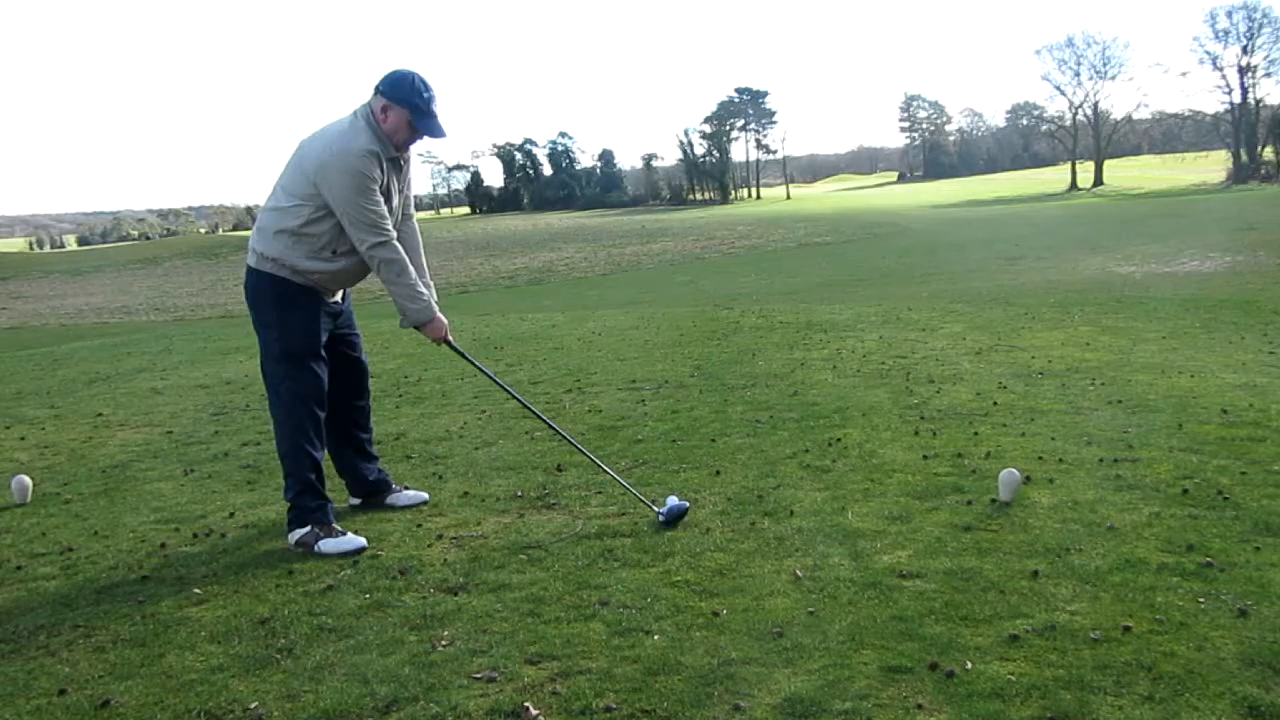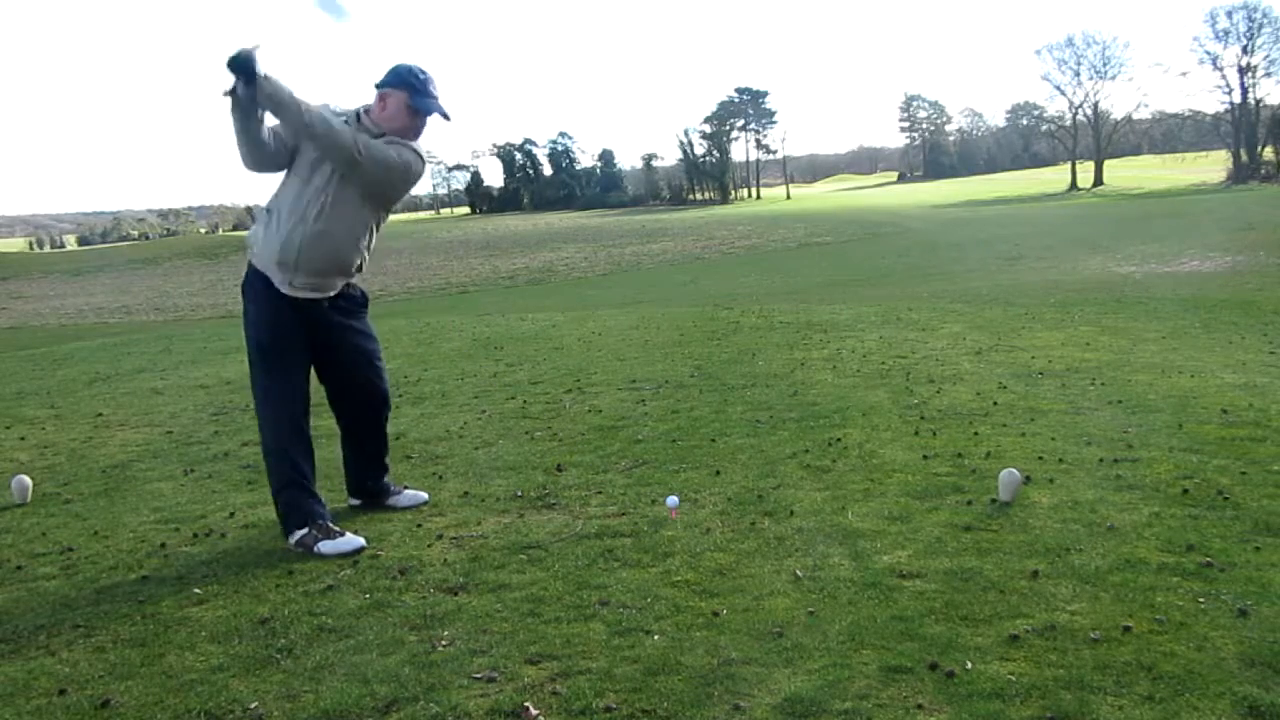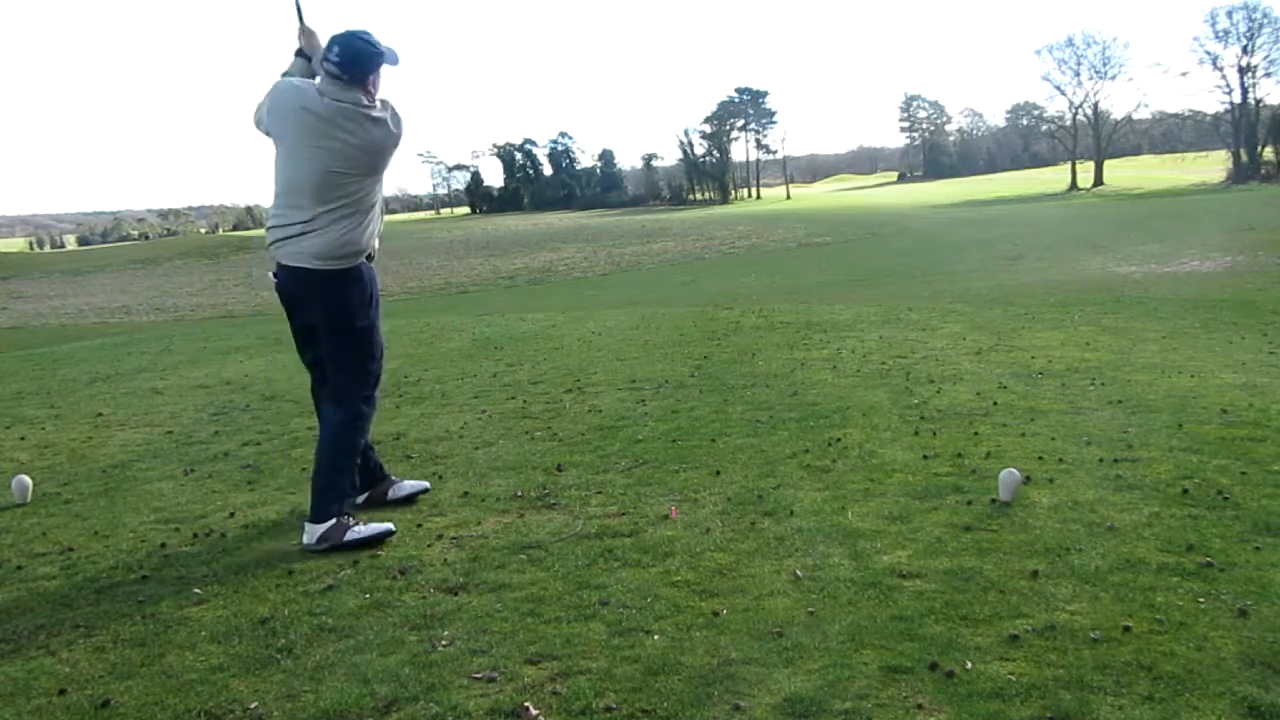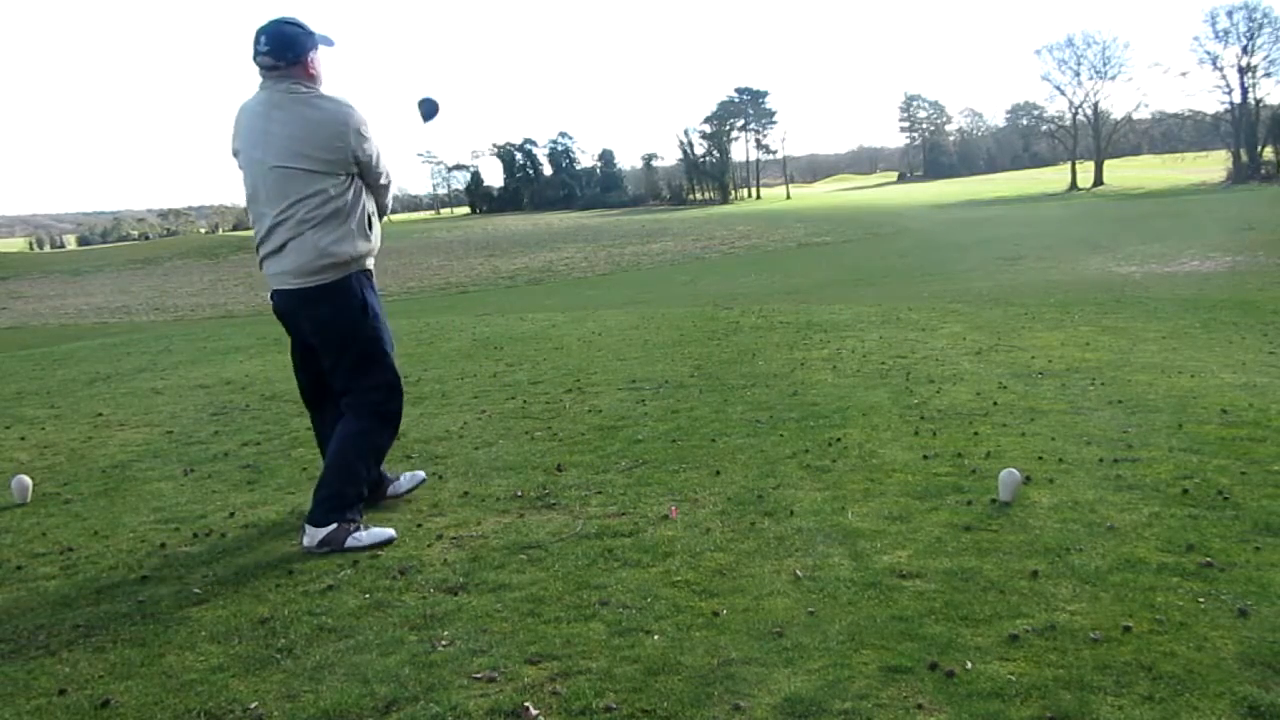
dt=0.7s
person 1, frame 1
left shoulder: (392, 150)
right shoulder: (349, 154)
left elbow: (404, 228)
right elbow: (379, 246)
left wrist: (426, 299)
right wrist: (423, 313)
left hip: (327, 284)
right hip: (284, 283)
left knee: (350, 385)
right knee: (302, 398)
left ankle: (368, 483)
right ankle: (308, 520)
person 1, frame 2
left shoulder: (404, 160)
right shoulder: (324, 119)
left elbow: (330, 140)
right elbow: (259, 153)
left wrist: (266, 87)
right wrist: (246, 97)
left hip: (335, 293)
right hip: (272, 284)
left knee: (368, 394)
right knee: (283, 407)
left ankle: (370, 486)
right ankle: (302, 520)
person 1, frame 3
left shoulder: (286, 97)
right shoulder: (386, 123)
left wrist: (304, 61)
right wrist: (318, 54)
left hip: (289, 268)
right hip: (341, 272)
left knee: (335, 382)
right knee: (351, 388)
left ankle: (368, 479)
right ankle: (327, 517)
person 1, frame 4
left shoulder: (247, 119)
right shoulder: (338, 117)
right elbow: (379, 186)
right wrist: (371, 213)
left hip: (285, 283)
right hip: (334, 279)
left knee: (329, 394)
right knee: (376, 396)
left ankle: (366, 481)
right ankle: (330, 519)
